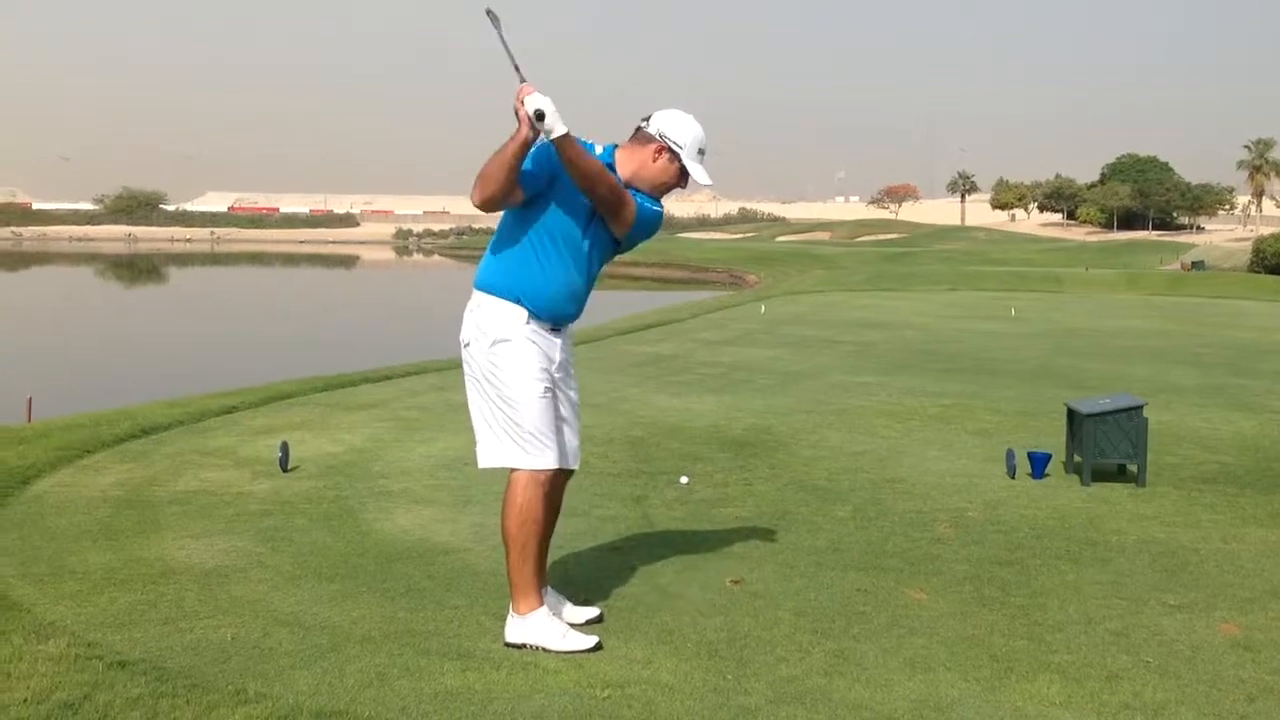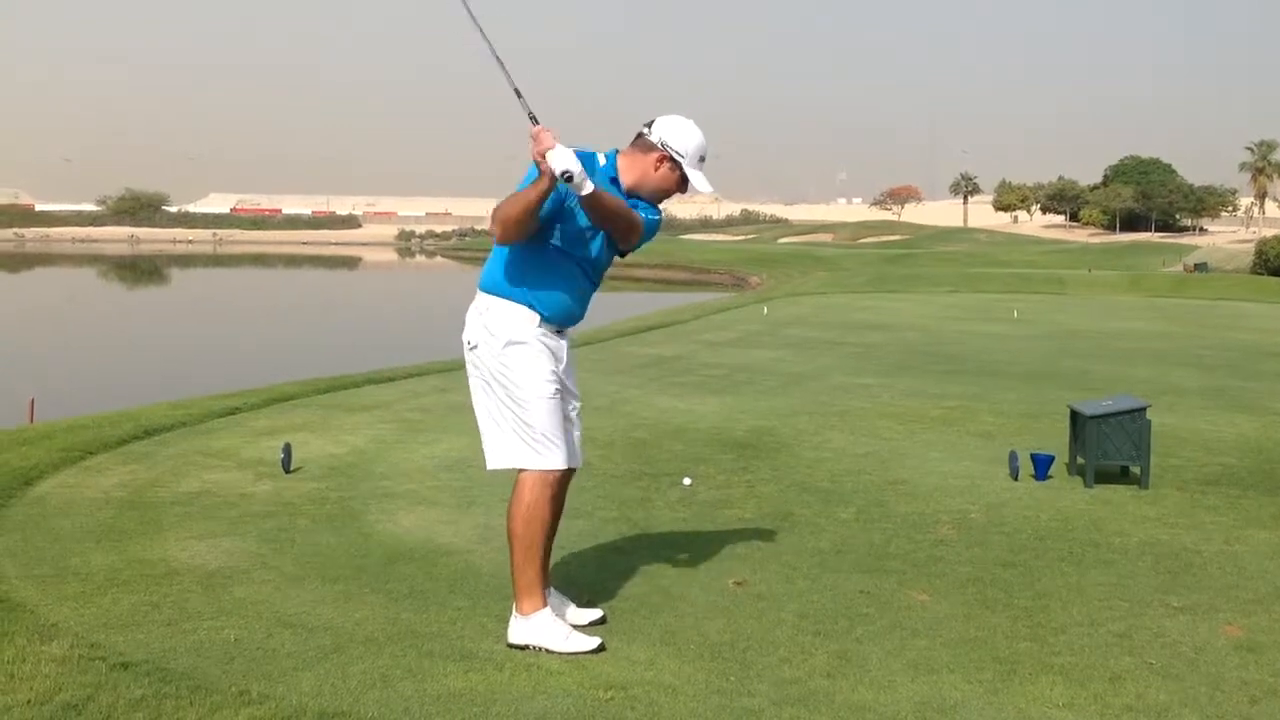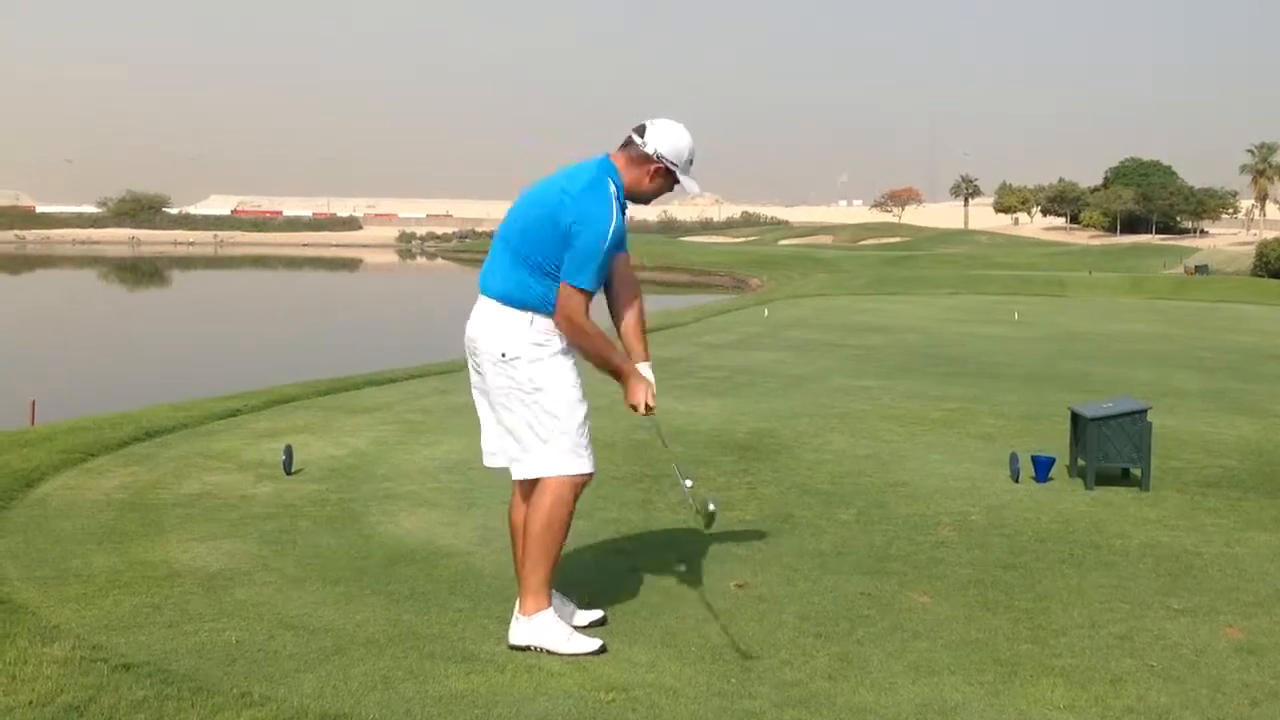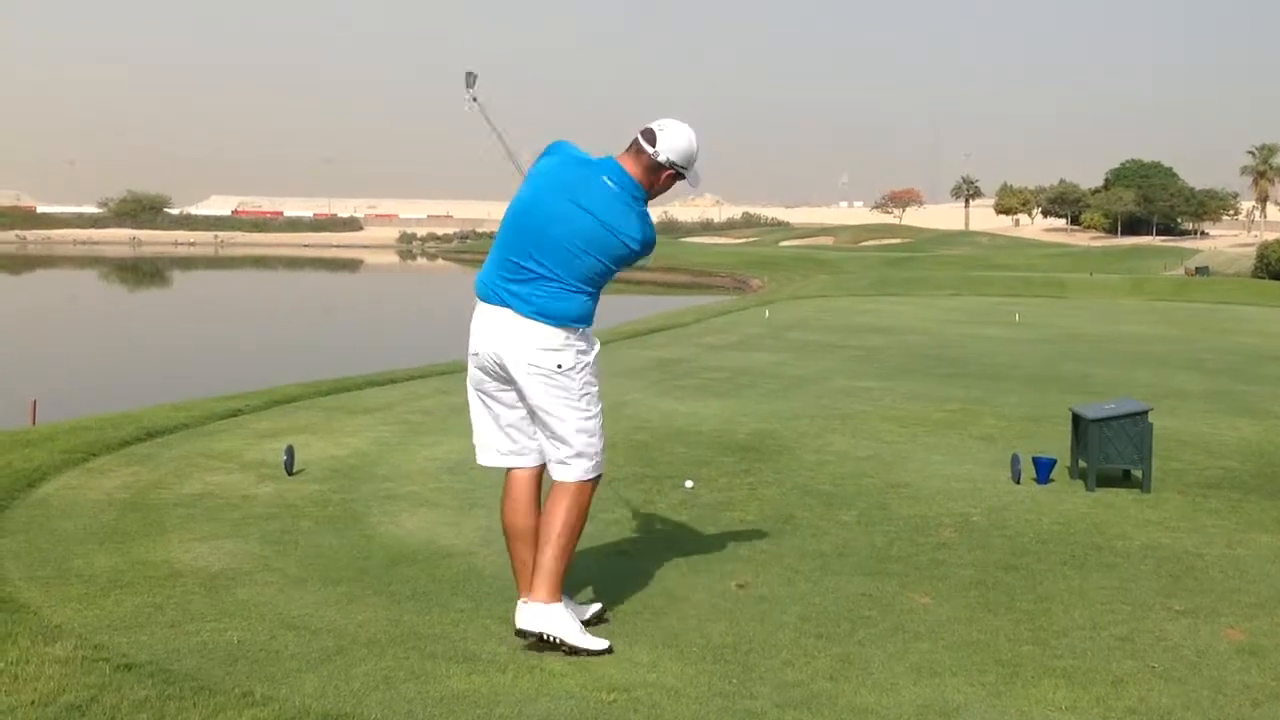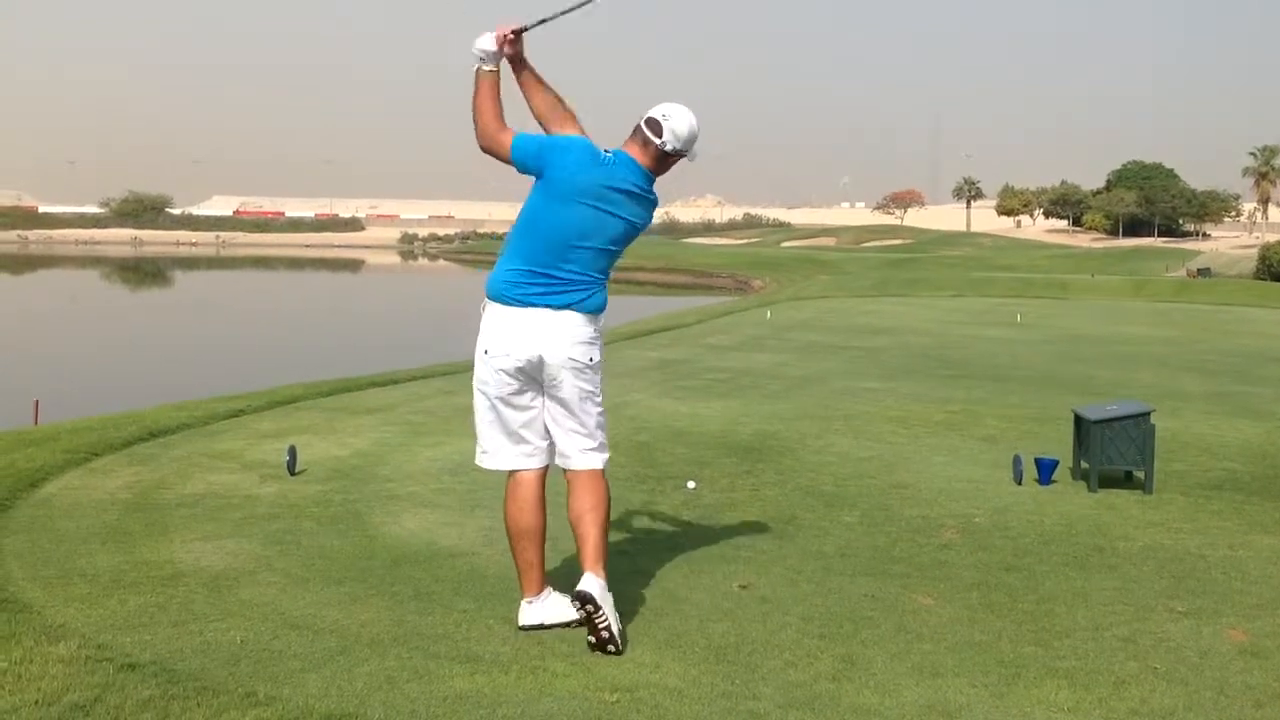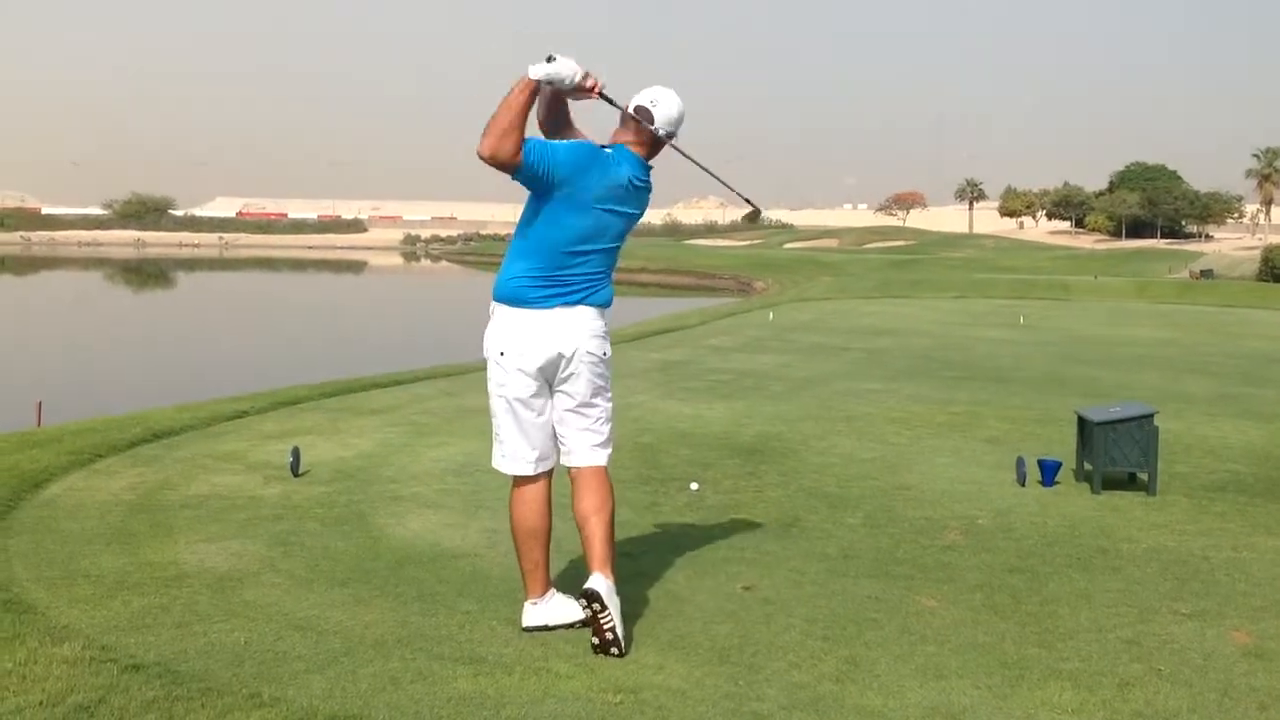
dt=0.2s
person 1, frame 1
left shoulder: (644, 211)
right shoulder: (551, 153)
left elbow: (601, 195)
right elbow: (484, 197)
left wrist: (561, 133)
right wrist: (526, 133)
left hip: (552, 334)
right hip: (504, 325)
left knee: (558, 466)
right knee: (533, 467)
left ankle: (536, 591)
right ankle: (526, 615)
person 1, frame 2
left shoulder: (642, 214)
right shoulder: (572, 164)
left elbow: (616, 221)
right elbow: (503, 228)
left wrist: (580, 181)
right wrist: (548, 177)
left hip: (550, 335)
right hip: (508, 327)
left knee: (558, 469)
right knee: (540, 468)
left ankle: (537, 595)
right ankle: (529, 616)
person 1, frame 3
left shoulder: (595, 184)
right shoulder: (599, 211)
left elbow: (625, 292)
right elbow: (570, 318)
left wrist: (641, 364)
right wrist: (626, 376)
left hip: (508, 335)
right hip: (524, 336)
left knee: (535, 471)
right knee: (565, 470)
left ankle: (536, 596)
right ankle: (533, 616)
person 1, frame 4
left shoulder: (563, 160)
right shoulder: (638, 232)
left hip: (490, 327)
right hip: (552, 344)
left knee: (522, 466)
right knee: (576, 473)
left ankle: (533, 597)
right ankle: (544, 605)
person 1, frame 5
left shoulder: (574, 163)
right shoulder: (644, 204)
left elbow: (490, 139)
left wrist: (492, 63)
right wrist: (521, 65)
left hip: (506, 327)
right hip: (571, 336)
left knee: (524, 465)
right knee: (585, 461)
left ankle: (535, 596)
right ankle: (593, 581)
person 1, frame 6
left shoulder: (579, 163)
right shoulder: (638, 188)
left elbow: (493, 149)
right elbow: (559, 130)
left wrist: (543, 81)
right wrist: (553, 88)
left hip: (518, 331)
right hip: (583, 331)
left knee: (530, 470)
right knee: (589, 462)
left ankle: (538, 600)
right ankle: (601, 580)
